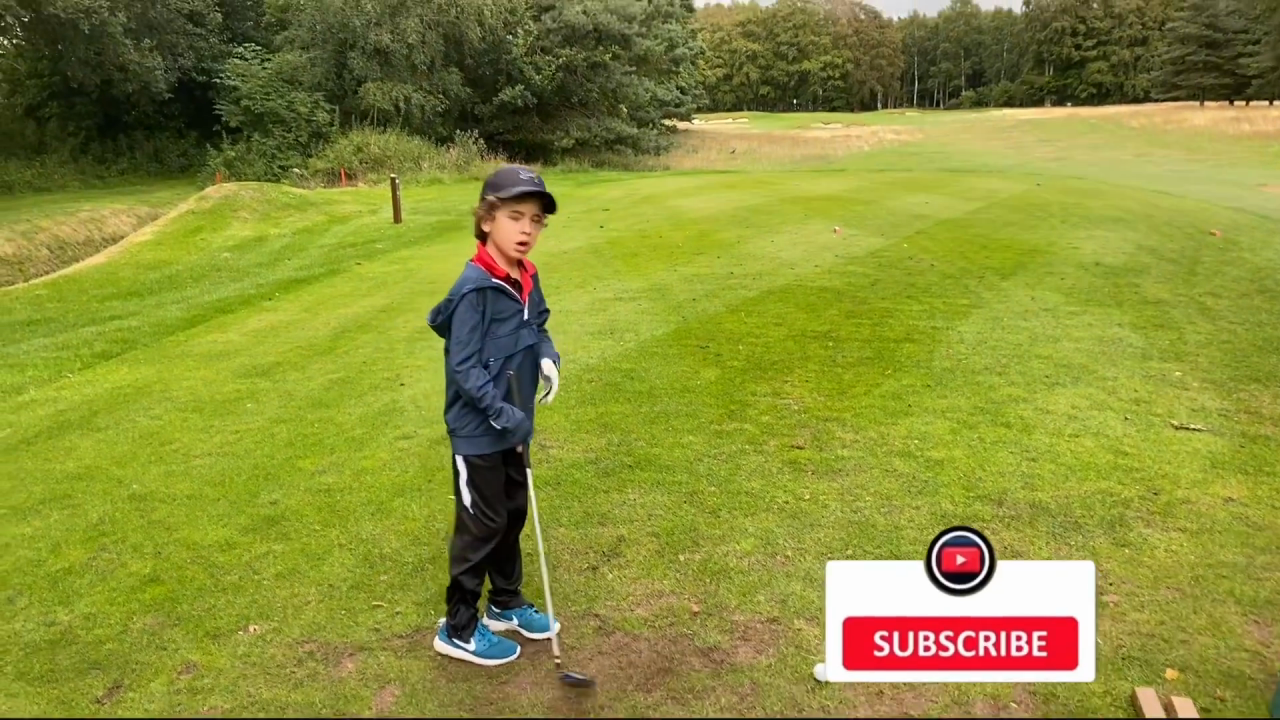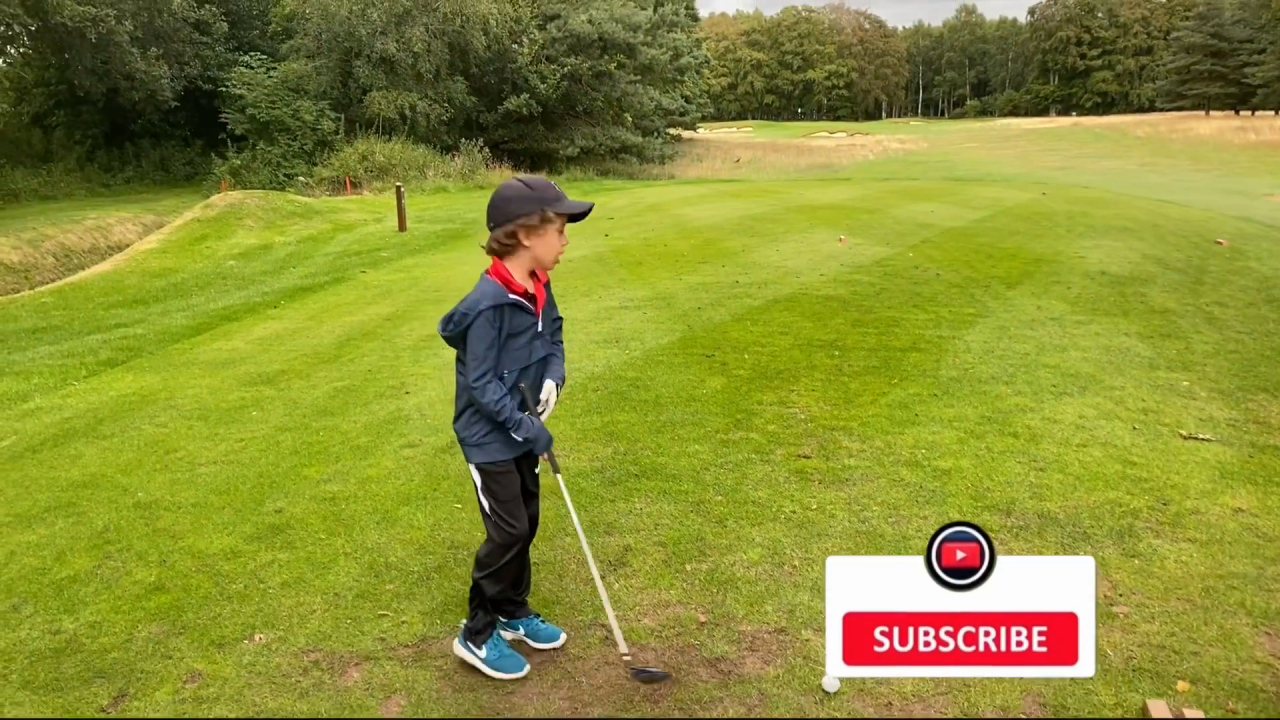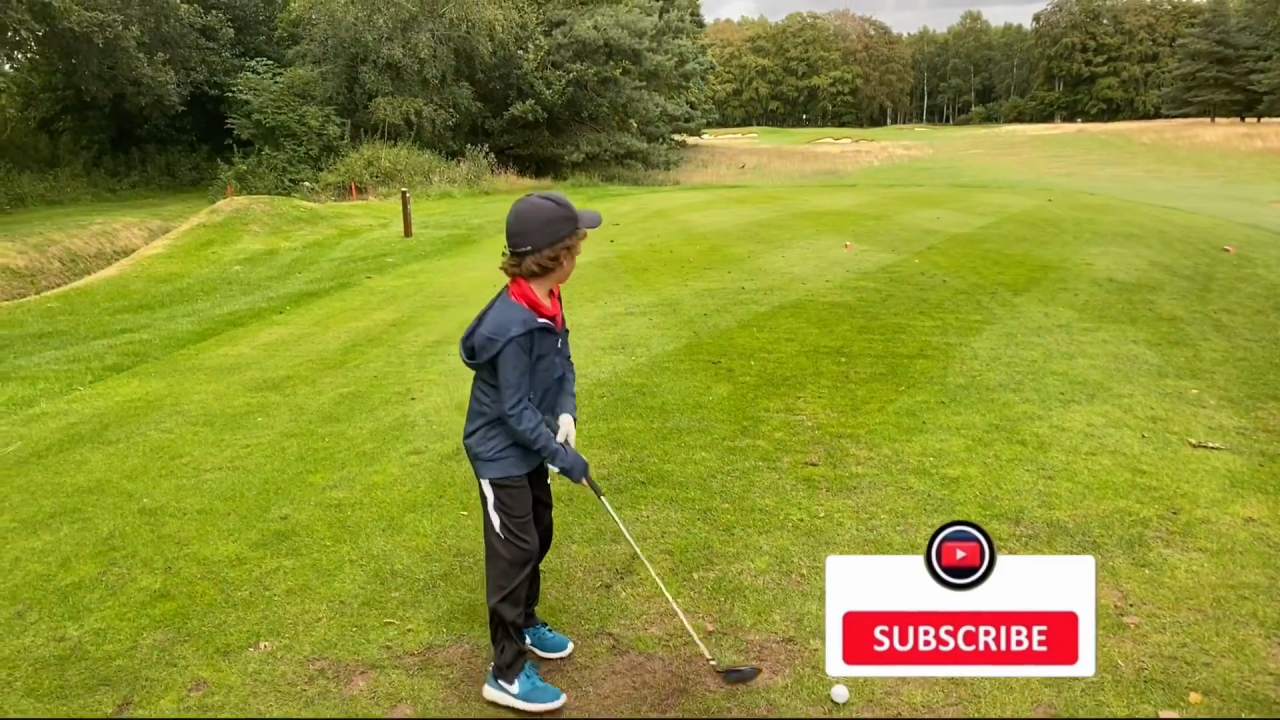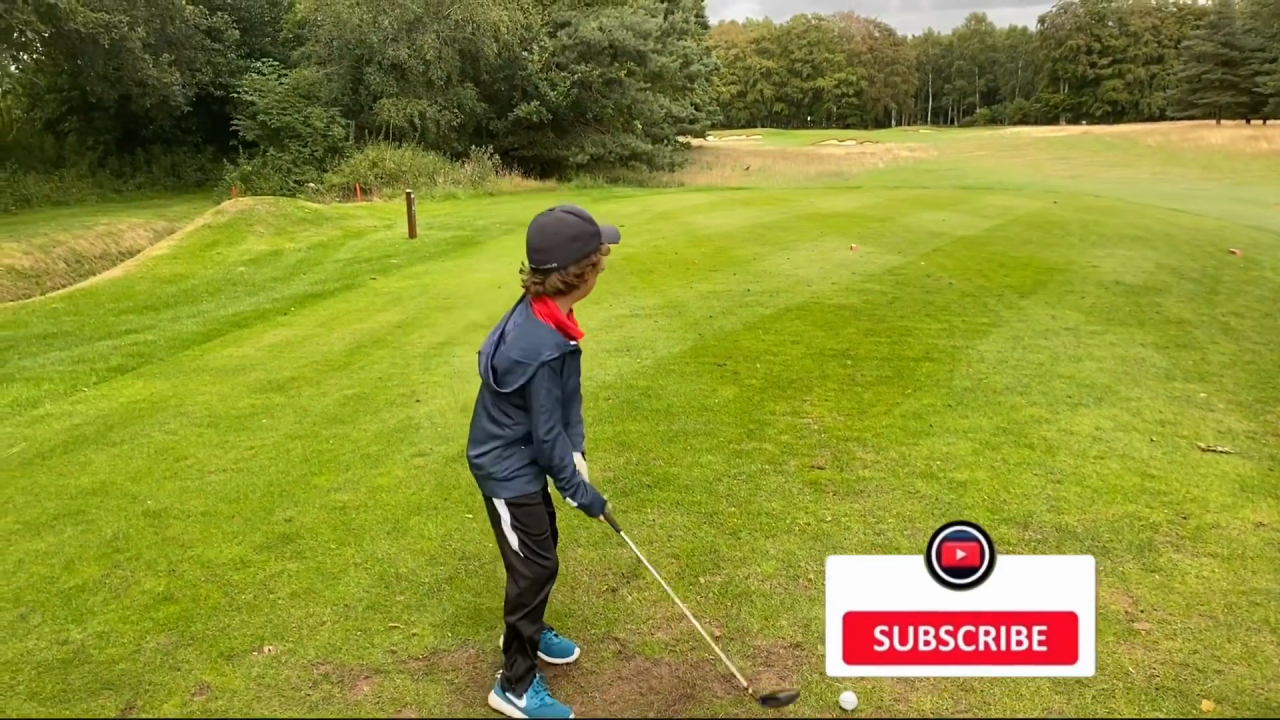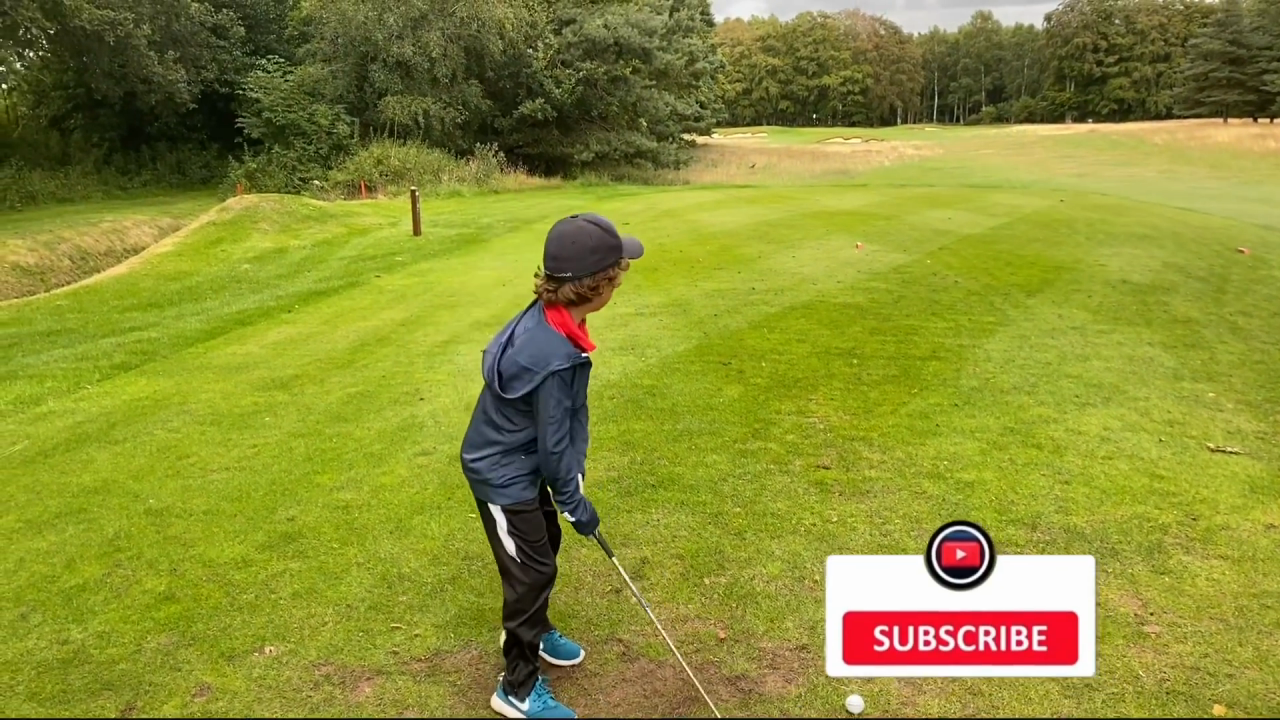
dt=0.2s
person 1, frame 1
left shoulder: (527, 278)
right shoulder: (474, 290)
right elbow: (464, 369)
left wrist: (548, 358)
right wrist: (504, 414)
left hip: (513, 425)
right hip: (478, 431)
left knee: (513, 516)
right knee: (482, 526)
left ankle: (505, 605)
right ankle: (459, 628)
person 1, frame 2
left shoulder: (538, 288)
right shoulder: (490, 304)
left elbow: (552, 341)
right elbow: (480, 384)
left wrist: (552, 378)
right wrist: (524, 427)
left hip: (522, 431)
right hip: (490, 437)
left knee: (525, 525)
right knee: (508, 531)
left ankle: (514, 613)
right ankle: (477, 634)
person 1, frame 3
left shoulder: (548, 301)
right shoulder: (513, 326)
left elbow: (562, 361)
right elbow: (515, 409)
left wrist: (566, 411)
right wrist: (559, 455)
left hip: (531, 444)
right hip: (501, 451)
left knee: (538, 537)
right knee: (515, 551)
left ankle: (523, 623)
right ankle: (507, 673)
person 1, frame 4
left shoulder: (548, 314)
right shoulder: (540, 347)
left elbow: (569, 392)
right elbow: (546, 433)
left wrist: (578, 448)
right wrist: (578, 488)
left hip: (525, 458)
right hip: (506, 467)
left knee: (543, 546)
right knee: (535, 566)
left ankle: (528, 630)
person 1, frame 5
left shoulder: (554, 317)
right shoulder: (552, 358)
left elbow: (572, 411)
right elbow: (552, 443)
left wrist: (577, 469)
right wrist: (574, 502)
left hip: (519, 464)
right hip: (501, 473)
left knee: (545, 545)
right knee: (532, 570)
left ankle: (532, 630)
